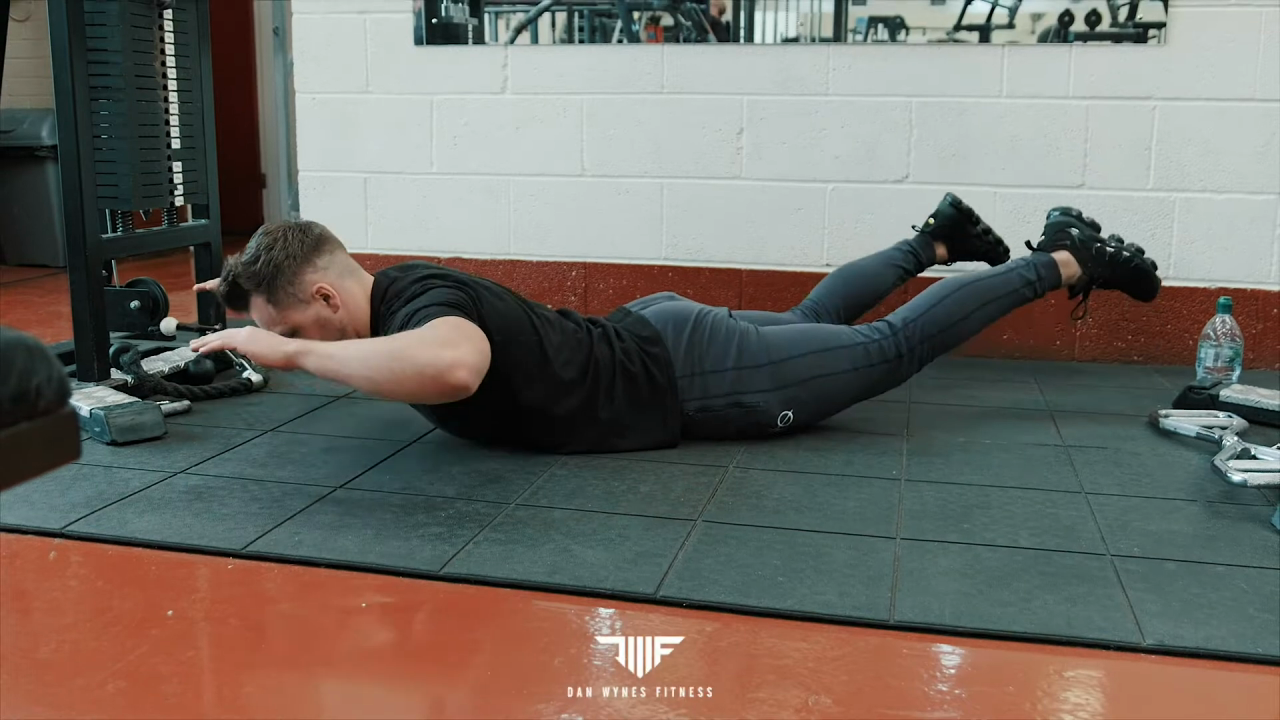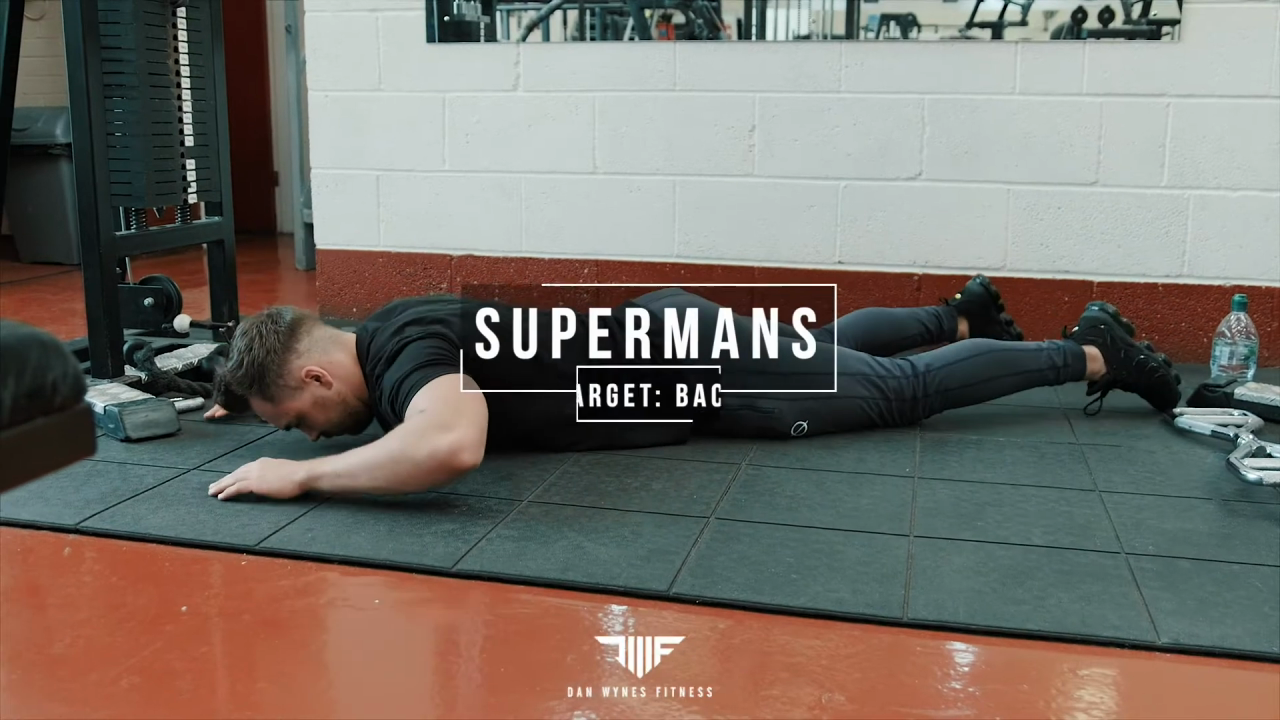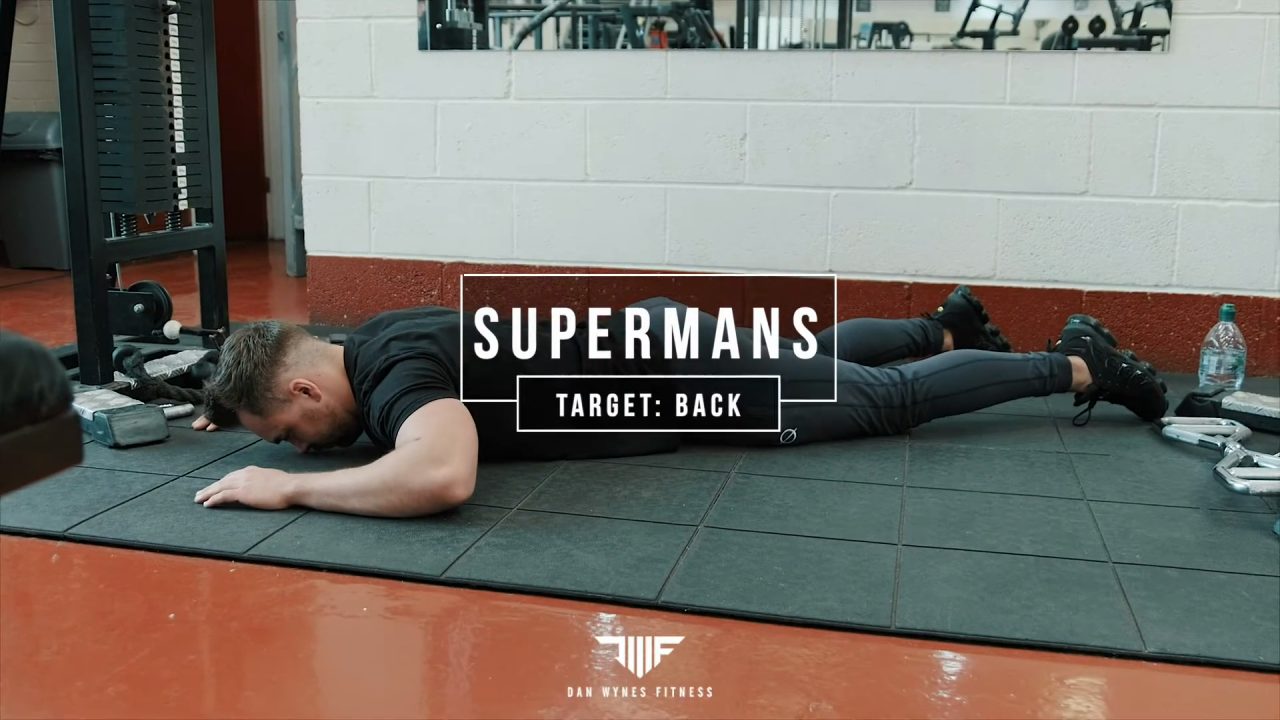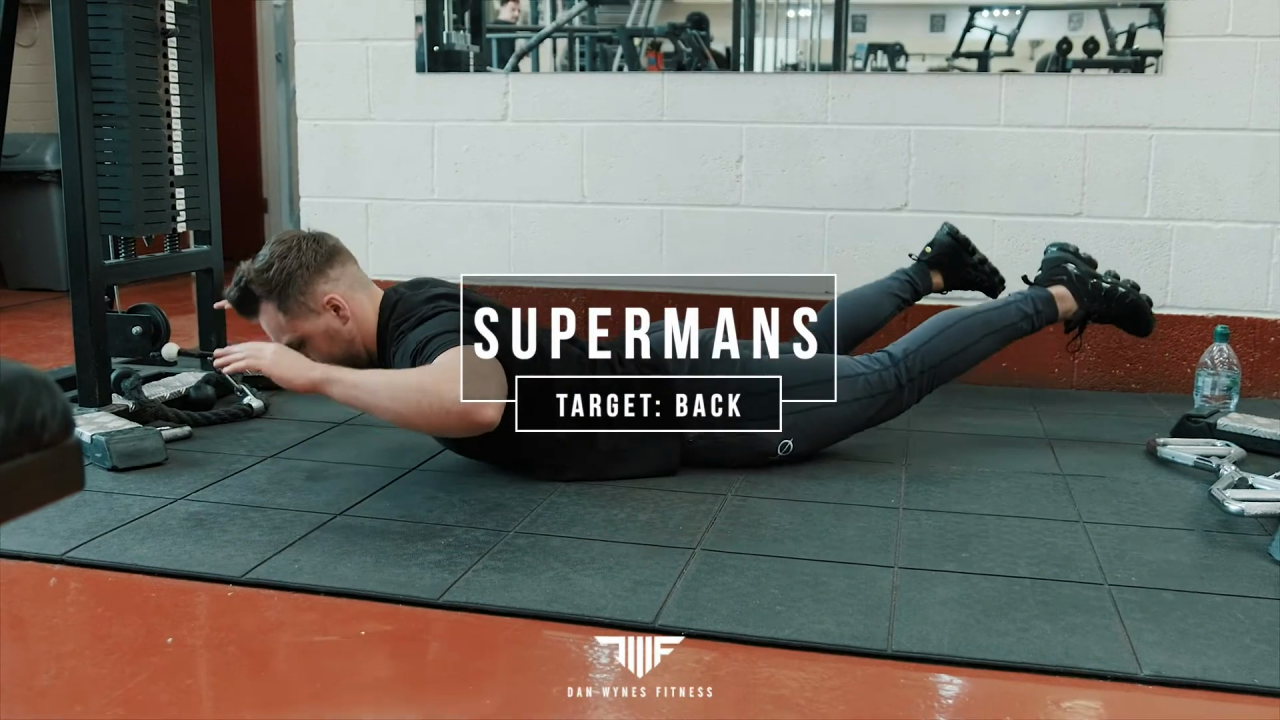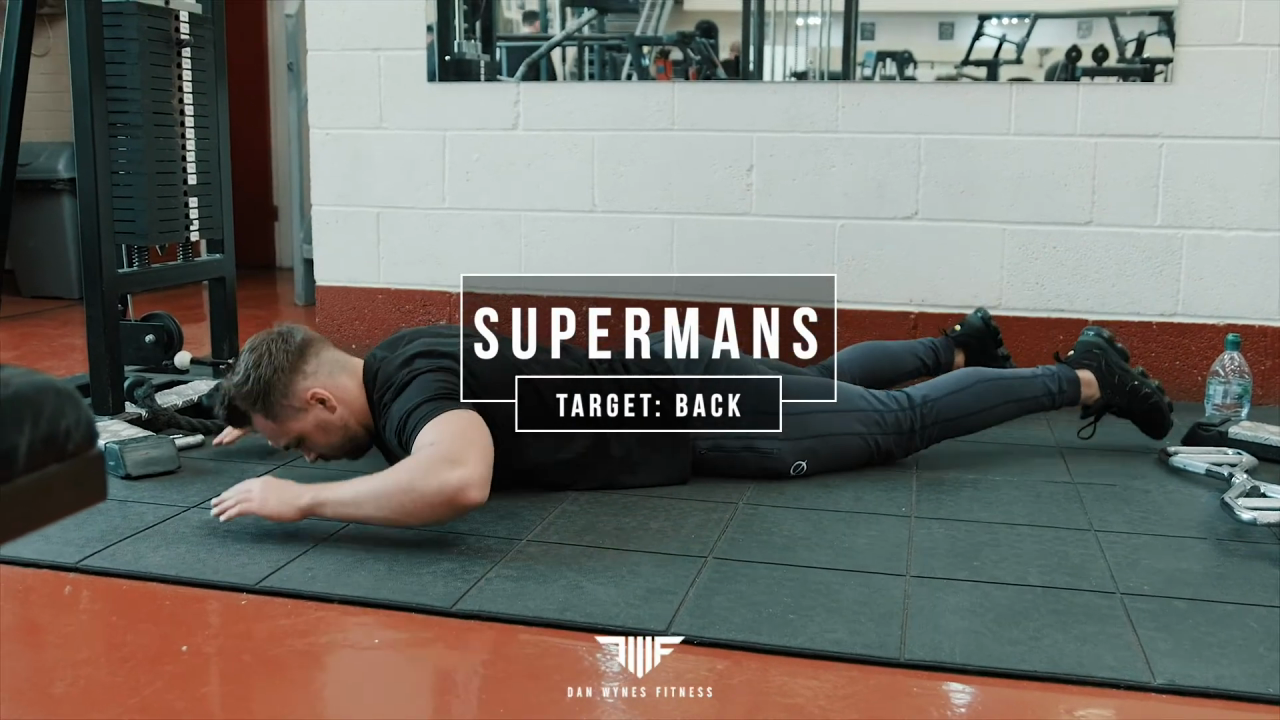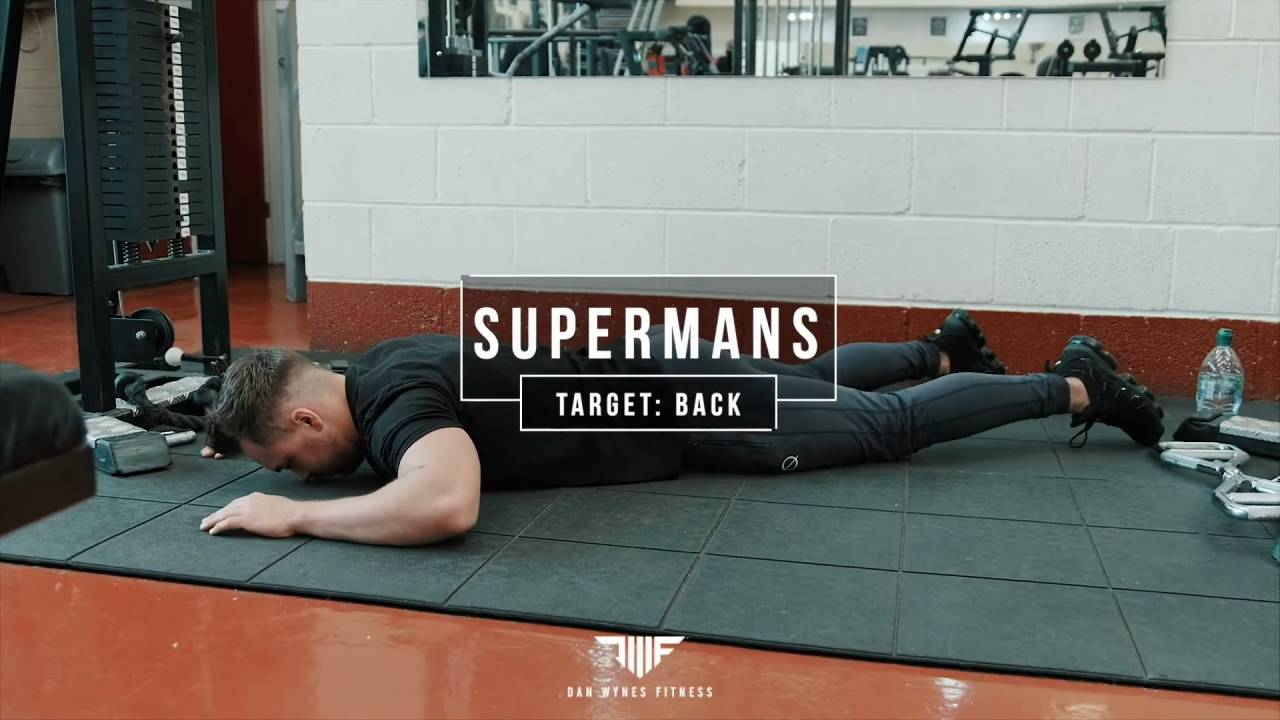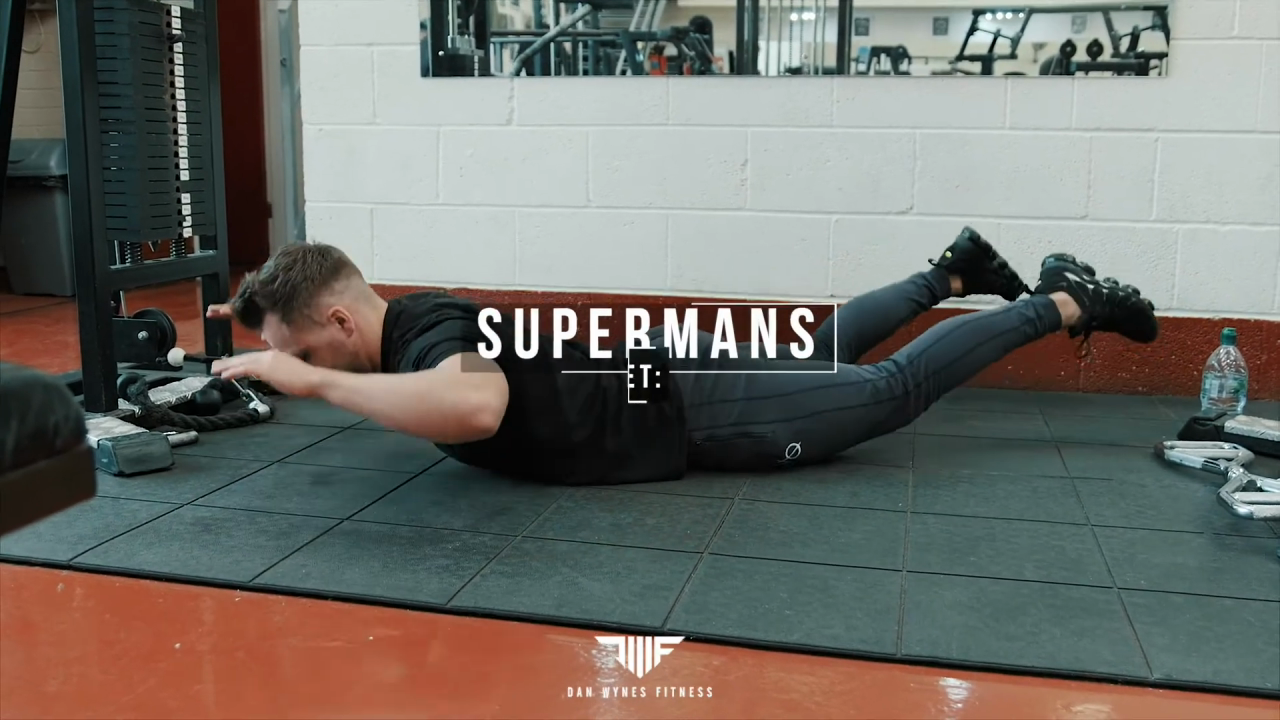
dt=0.7s
person 1, frame 1
left shoulder: (419, 301)
right shoulder: (392, 291)
left elbow: (455, 369)
left wrist: (289, 352)
right wrist: (259, 297)
left hip: (684, 380)
right hip: (648, 339)
left knee: (886, 352)
right knee: (811, 325)
left ankle: (1064, 261)
right ankle: (936, 236)
person 1, frame 2
left shoulder: (406, 356)
right shoulder: (381, 334)
left elbow: (450, 445)
left wrist: (301, 475)
right wrist: (256, 385)
left hip: (688, 370)
right hip: (659, 332)
left knee: (899, 392)
right knee: (822, 347)
left ankle: (1091, 355)
right ankle: (959, 318)
person 1, frame 3
left shoulder: (395, 376)
right shoulder: (369, 343)
left elbow: (441, 478)
left wrist: (288, 488)
right wrist: (241, 403)
left hip: (679, 381)
right hip: (647, 340)
left knee: (888, 401)
right knee: (812, 356)
left ankle: (1079, 365)
right ankle: (946, 330)
person 1, frame 4
left shoulder: (428, 328)
right shoulder: (399, 306)
left elbow: (476, 405)
left wrist: (310, 372)
right wrist: (282, 319)
right hip: (652, 364)
left knee: (886, 379)
right knee: (811, 346)
left ankle: (1062, 296)
right ankle: (934, 268)
person 1, frame 5
left shoulder: (413, 388)
right shoulder: (393, 363)
left elbow: (458, 480)
left wrist: (302, 497)
right wrist: (266, 421)
left hip: (697, 414)
right hip: (662, 374)
left knee: (899, 424)
right knee: (821, 380)
left ankle: (1086, 379)
right ankle: (958, 349)
person 1, frame 6
left shoulder: (395, 405)
right shoulder: (372, 372)
left elbow: (444, 507)
left wrist: (292, 513)
right wrist: (250, 433)
right hip: (650, 370)
left knee: (886, 425)
right knee: (809, 382)
left ankle: (1077, 386)
right ankle: (941, 350)
person 1, frame 7
left shoulder: (428, 333)
right shoulder: (400, 321)
left elbow: (477, 408)
left wrist: (305, 377)
right wrist: (276, 313)
left hip: (683, 417)
left knee: (889, 394)
right knee: (816, 353)
left ankle: (1064, 301)
right ankle: (956, 271)
